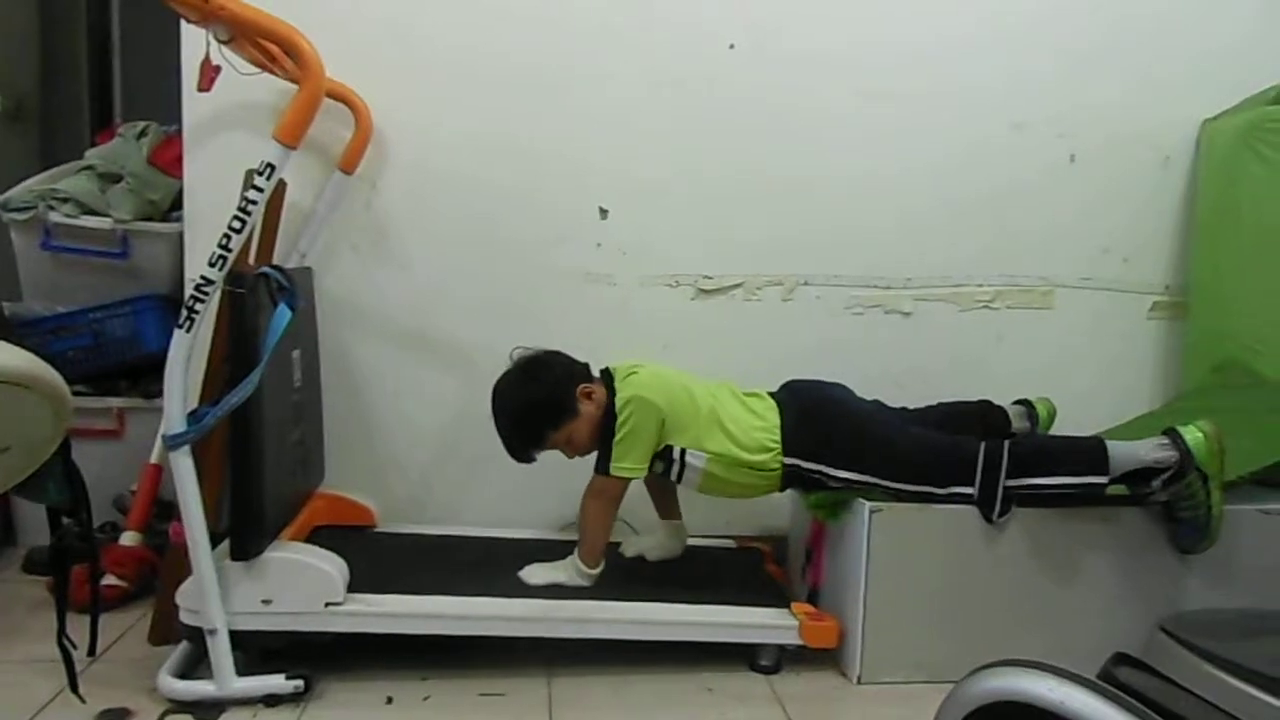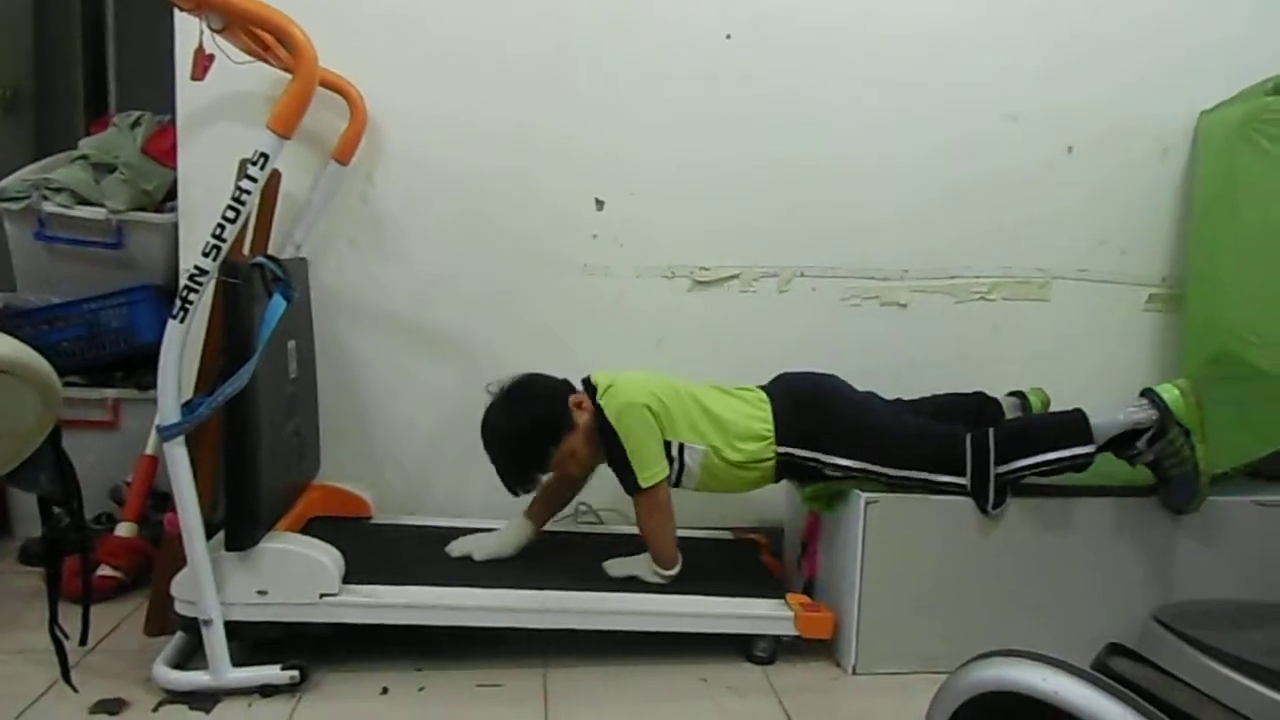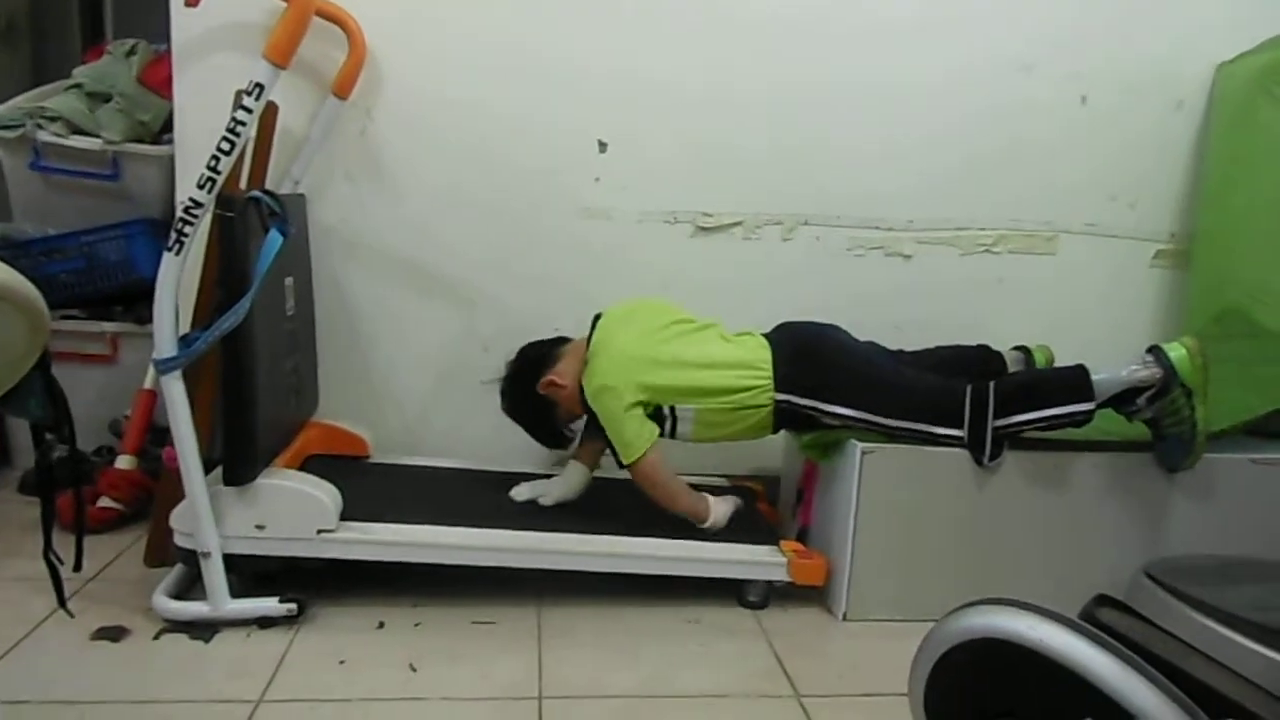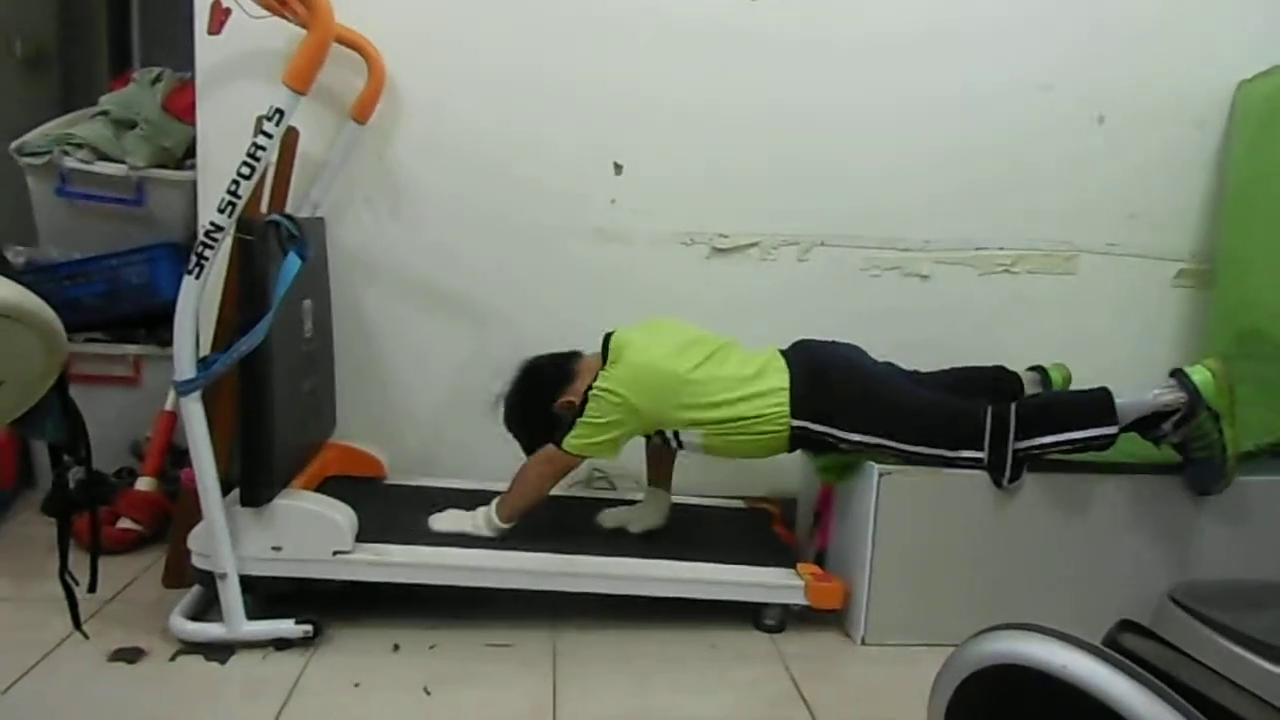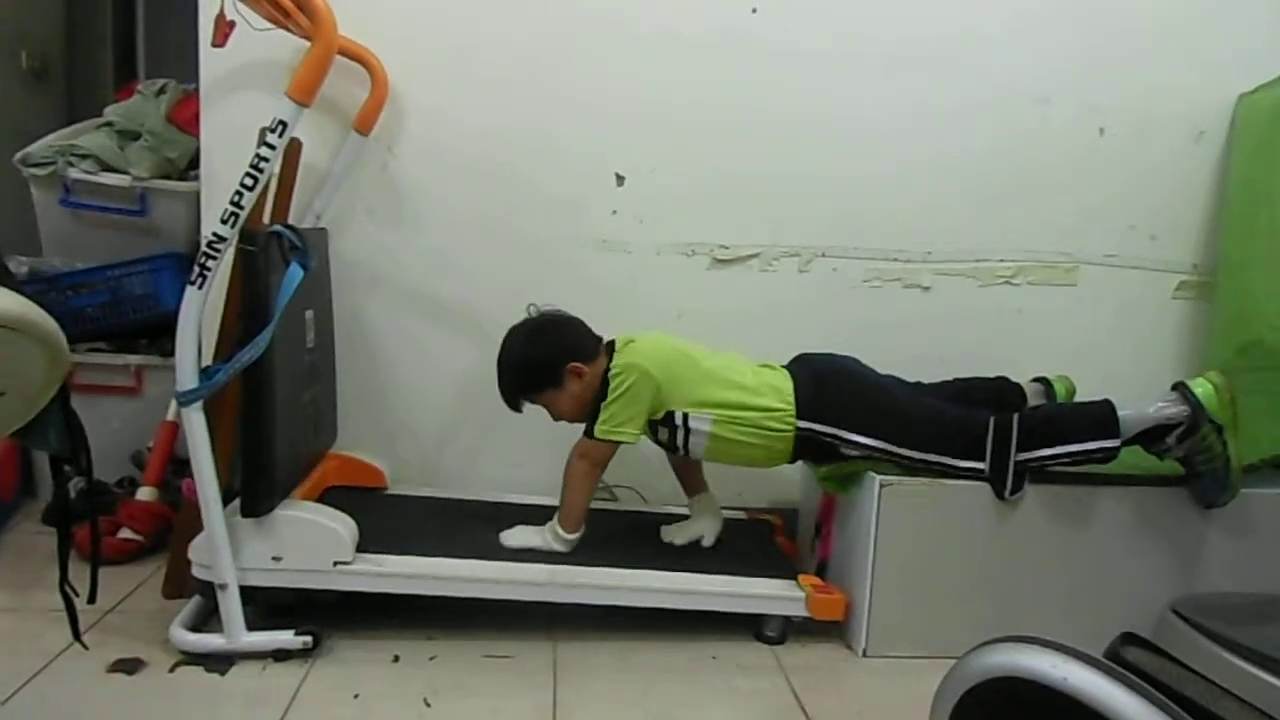
dt=1s
person 1, frame 1
left shoulder: (635, 397)
right shoulder: (623, 380)
left elbow: (604, 493)
right elbow: (658, 463)
left wrist: (580, 567)
right wrist: (669, 535)
left hip: (813, 440)
right hip: (801, 411)
left knee: (977, 472)
right knee: (917, 429)
left ankle: (1166, 458)
right ankle: (1016, 416)
person 1, frame 2
left shoulder: (624, 408)
right shoulder: (595, 409)
left elbow: (653, 503)
right elbow: (564, 488)
left wrist: (659, 564)
right wrist: (514, 533)
left hip: (808, 430)
right hip: (792, 405)
left knee: (970, 463)
right knee: (912, 421)
left ankle: (1143, 421)
right ankle: (1010, 408)
person 1, frame 3
left shoulder: (605, 381)
right shoulder: (613, 322)
left elbow: (652, 476)
left wrist: (708, 513)
right wrist: (572, 476)
left hip: (802, 383)
right hip: (794, 348)
left knee: (968, 415)
right knee: (913, 373)
left ankle: (1149, 377)
person 1, frame 4
left shoulder: (616, 391)
right shoulder: (632, 342)
left elbow: (546, 465)
left wrist: (489, 520)
right wrist: (653, 504)
left hip: (823, 407)
right hip: (813, 368)
left knee: (986, 436)
right knee: (932, 393)
left ankle: (1172, 401)
person 1, frame 5
left shoulder: (630, 368)
right shoulder: (635, 355)
left elbow: (588, 459)
right elbow: (680, 435)
left wrist: (561, 533)
right wrist: (702, 511)
left hip: (825, 413)
right hip: (813, 386)
left knee: (989, 447)
right knee: (935, 404)
left ankle: (1178, 414)
